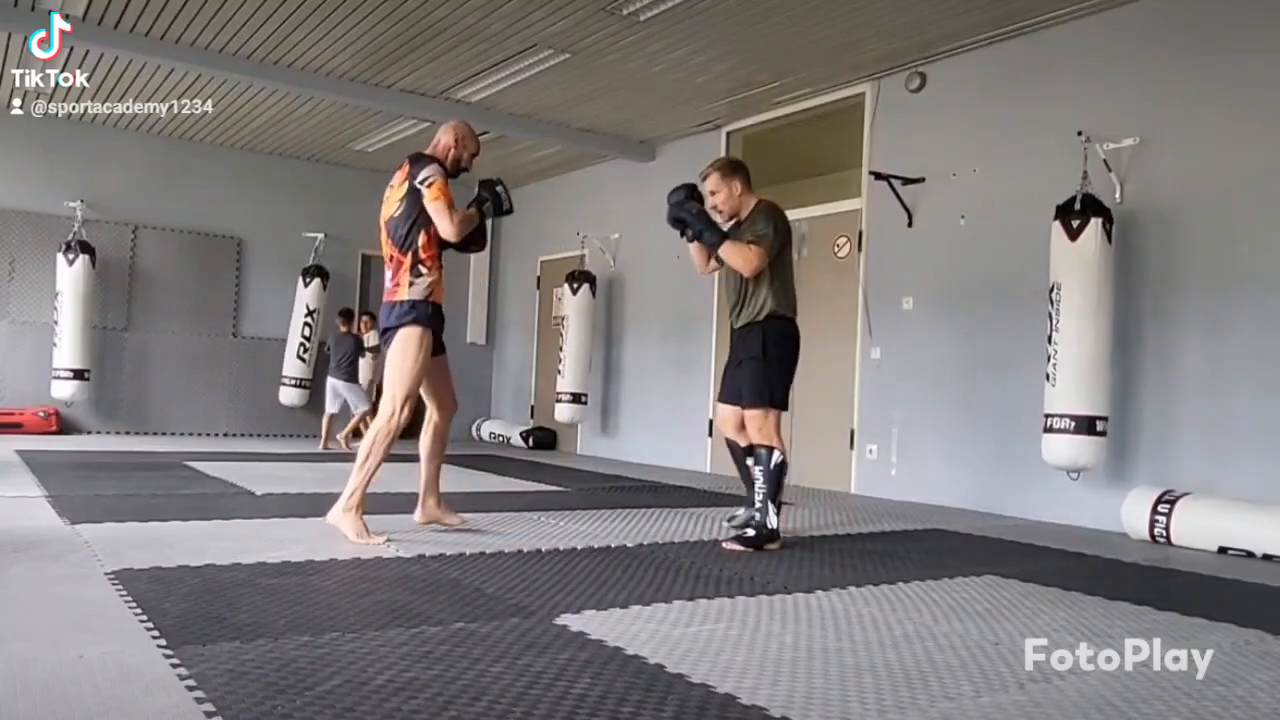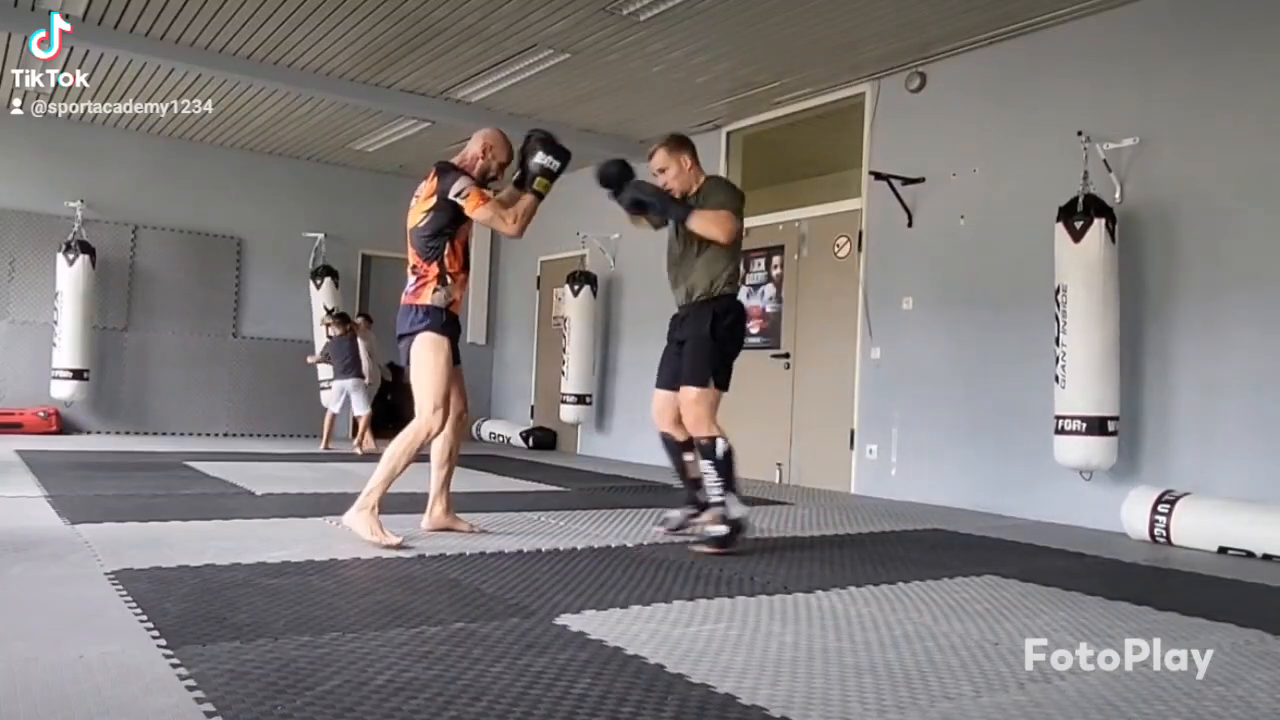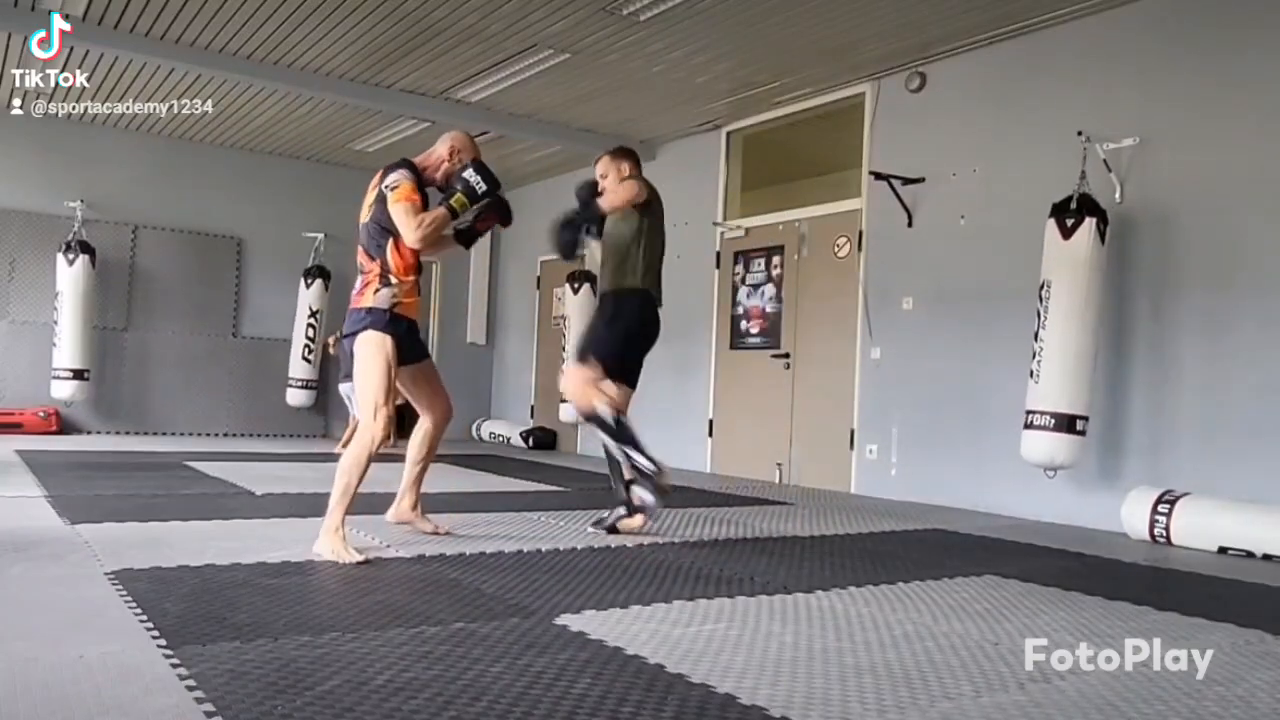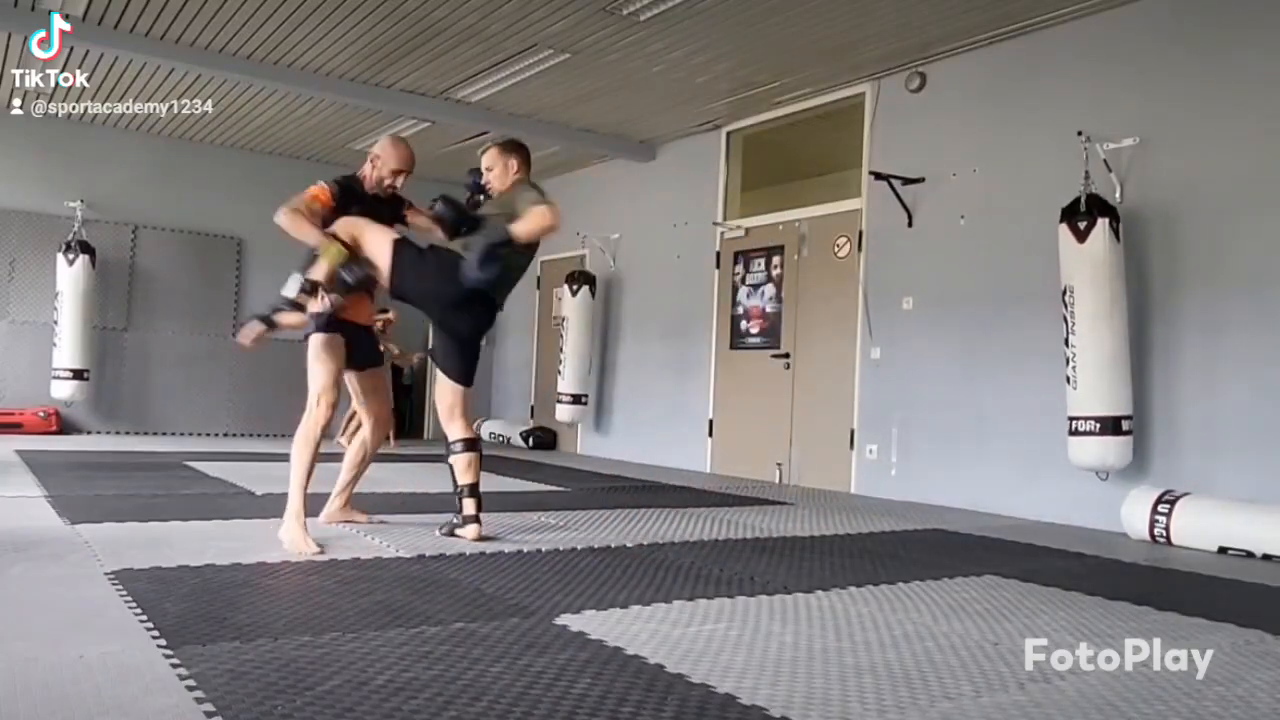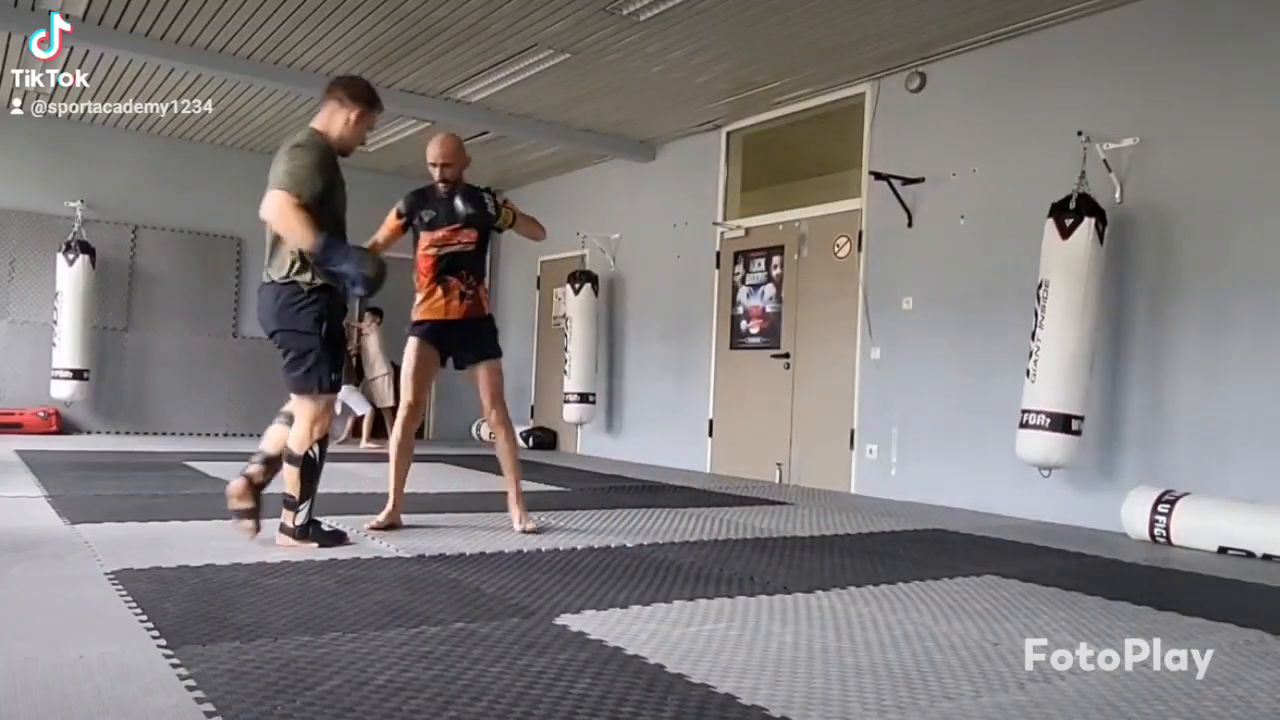
dt=1s
person 1, frame 1
left shoulder: (408, 179)
right shoulder: (427, 171)
right elbow: (452, 228)
left wrist: (462, 235)
right wrist: (483, 207)
left hip: (417, 307)
right hip: (412, 307)
left knee: (444, 405)
right knee: (396, 410)
left ankle: (429, 503)
right ankle: (347, 507)
person 1, frame 2
left shoulder: (444, 183)
right shoulder: (455, 181)
left elbow: (499, 209)
right elbow: (512, 226)
left wrist: (524, 178)
right wrist: (542, 181)
left hip: (434, 315)
right hip: (428, 314)
left knee: (457, 413)
right knee: (432, 419)
left ankle: (438, 509)
right ankle: (364, 509)
person 1, frame 3
left shoulder: (411, 185)
right shoulder: (400, 176)
left elbow: (423, 245)
right elbow: (416, 234)
left wrist: (473, 228)
right wrist: (461, 198)
left hip: (399, 317)
right hip: (377, 314)
left knee: (438, 410)
right knee: (376, 422)
left ankle: (407, 503)
right ankle: (331, 532)
person 1, frame 4
left shoulder: (392, 204)
right shoulder: (338, 191)
left elbow: (435, 227)
right elbow: (287, 215)
left hip: (365, 322)
right hip: (331, 317)
left knee: (380, 421)
right knee: (322, 407)
left ankle: (338, 503)
right ankle: (294, 517)
person 1, frame 5
left shoulder: (486, 200)
right shoulder: (416, 202)
left elbow: (538, 234)
right elbow: (378, 245)
left wrist: (501, 216)
left hip: (473, 321)
right hip: (427, 320)
left knee: (495, 411)
right knee: (408, 409)
left ankle: (516, 503)
right ankle: (393, 508)
person 2, frame 1
left shoulder: (768, 216)
right shoulder: (741, 226)
left elbow: (750, 263)
right elbow: (705, 265)
left wrist: (707, 227)
right wrist: (694, 230)
left hip: (771, 332)
right hip: (748, 334)
left knee: (761, 428)
right knee: (728, 420)
left ankle: (767, 526)
right ankle: (759, 505)
person 2, frame 2
left shoulder: (721, 191)
right shoulder: (682, 200)
left elbow: (724, 230)
right elbow: (644, 214)
left wrist: (681, 205)
right wrist: (622, 188)
left hip: (713, 317)
right hip: (688, 318)
left knee: (697, 414)
right knee: (665, 413)
left ankle: (728, 518)
right ankle: (702, 501)
person 2, frame 3
left shoulder: (639, 191)
right shoulder: (626, 224)
left elbow: (627, 194)
left wrist: (584, 212)
right wrist: (595, 224)
left hip: (627, 306)
right hip: (630, 308)
left knee: (577, 387)
right knee: (609, 409)
left ankle: (646, 467)
right ankle: (632, 505)
person 2, frame 4
left shoulder: (522, 192)
left elbow: (547, 217)
left wrist: (500, 240)
right wrist: (457, 227)
left hip: (450, 276)
right hip: (473, 309)
left knee: (346, 229)
right knee: (452, 414)
left ankle: (301, 301)
right ankle: (468, 515)
person 2, frame 5
left shoulder: (302, 151)
right shoulder: (312, 151)
right elbow: (276, 209)
left wrist: (350, 258)
right wrist: (336, 254)
left hip: (283, 296)
right hip: (304, 300)
left knee: (310, 408)
right knee: (317, 417)
left ankle: (249, 483)
right ankle: (295, 523)
